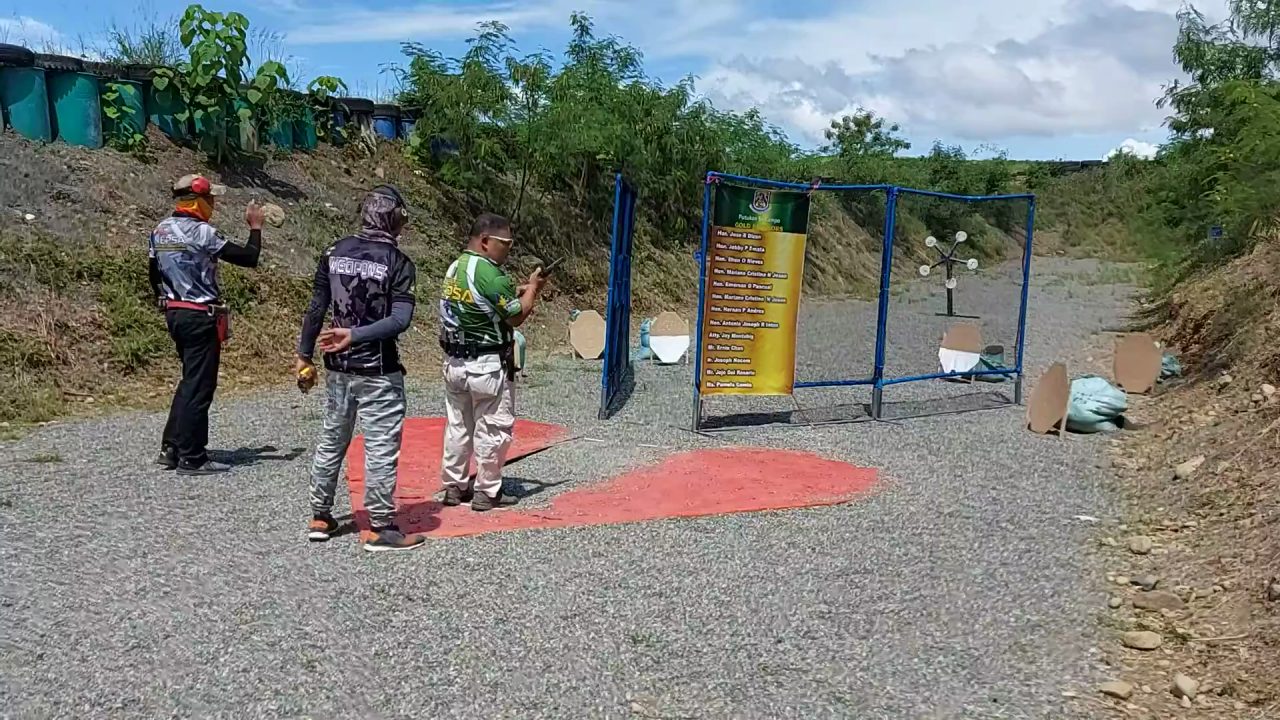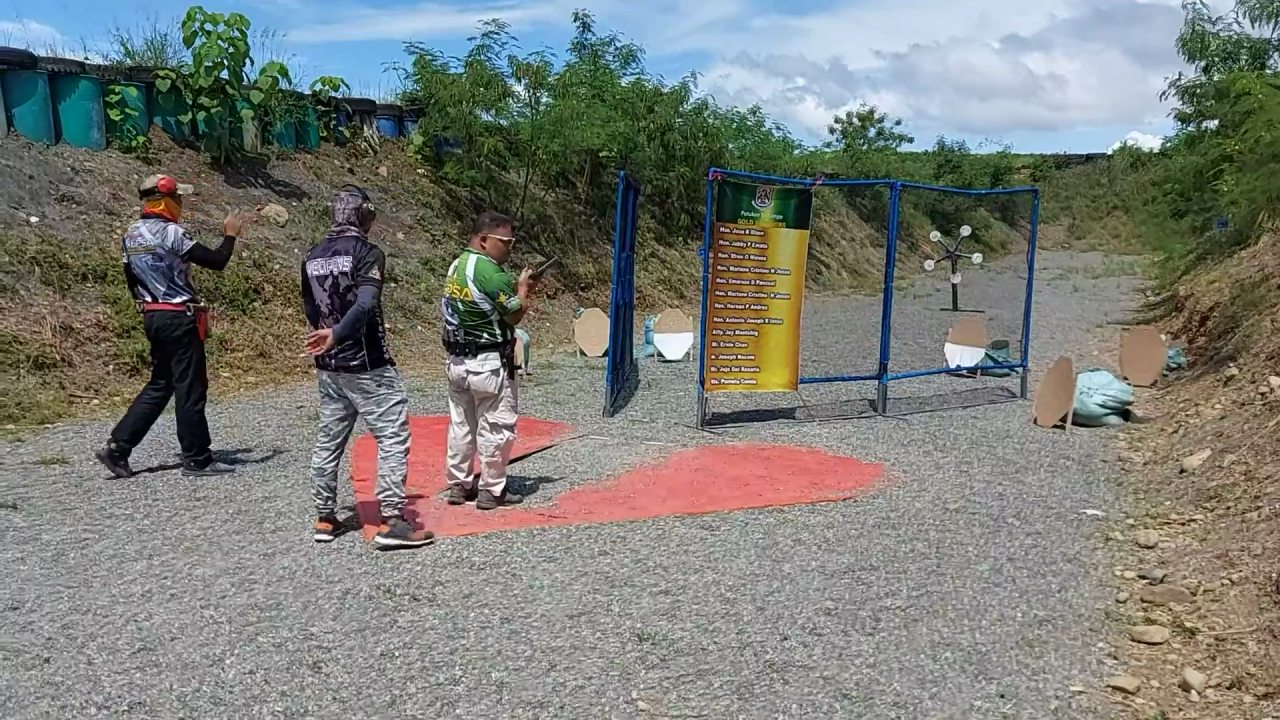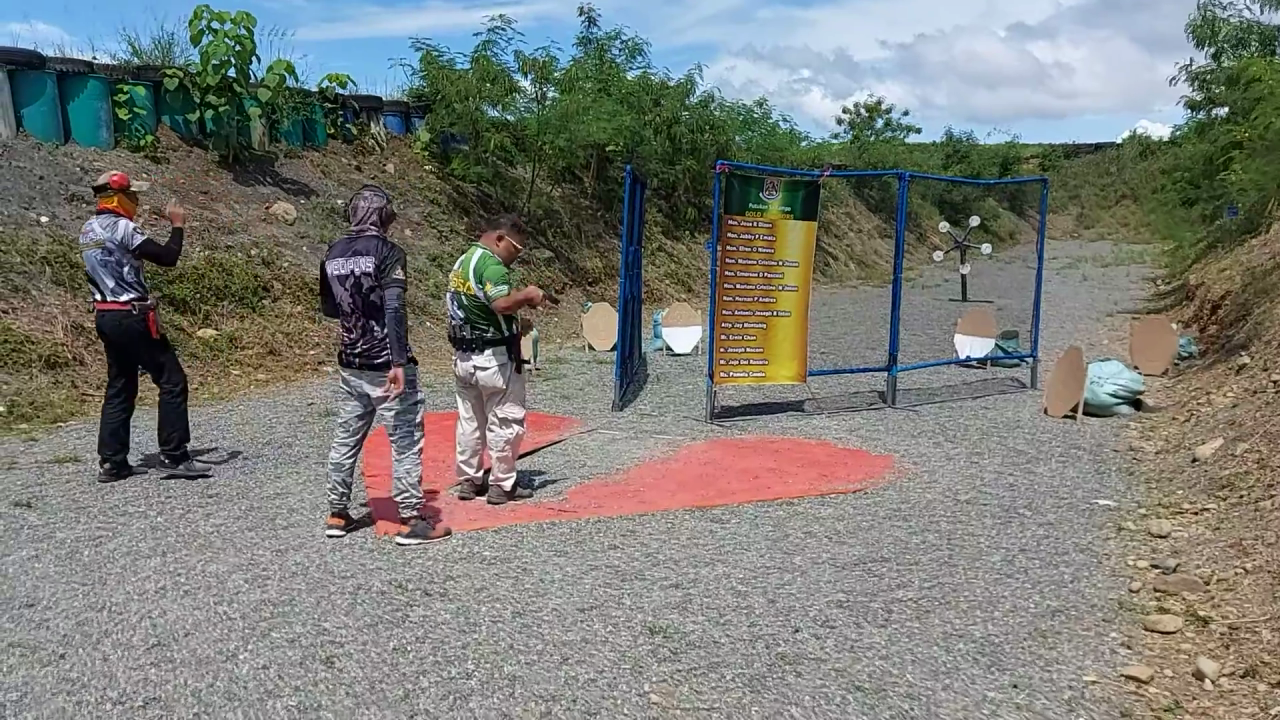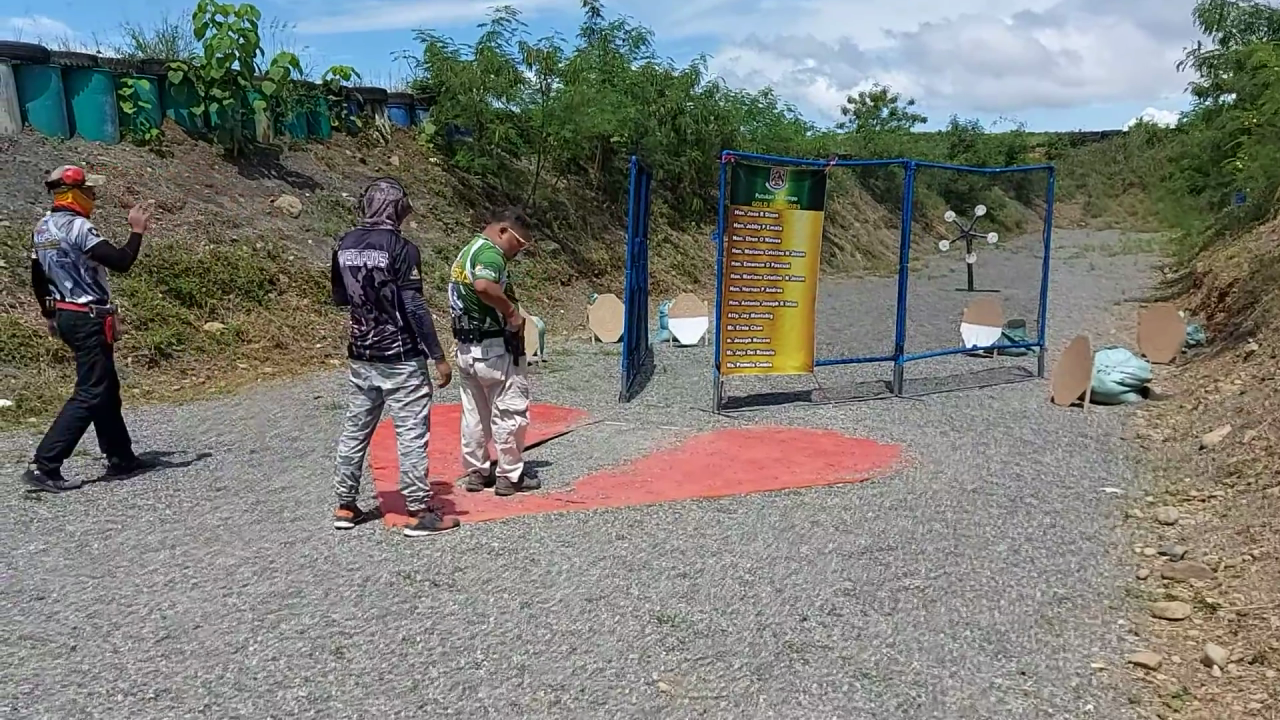
dt=0.4s
person 1, frame 1
left shoulder: (335, 252)
right shoulder: (398, 263)
left elbow: (316, 308)
right elbow: (400, 321)
left wrist: (305, 354)
right wrist: (354, 337)
left hip: (339, 367)
right hip: (378, 371)
left knee: (332, 440)
right knee: (382, 447)
left ankle: (320, 517)
right ankle: (381, 529)
person 1, frame 2
left shoulder: (312, 257)
right shoulder: (367, 253)
left elbow: (312, 313)
right elbow: (366, 304)
right wrist: (335, 335)
left hip: (330, 368)
right hip: (368, 366)
left knee: (328, 441)
right knee: (393, 438)
left ankle: (325, 519)
right ankle: (391, 522)
person 1, frame 3
left shoulder: (332, 255)
right shoulder: (388, 252)
left elbow: (329, 308)
right elbow: (394, 308)
right wrist: (399, 362)
left hip: (351, 363)
right hip: (384, 364)
left knee: (346, 437)
right knee: (406, 439)
left ankle: (337, 514)
right ankle: (411, 521)
person 1, frame 4
left shoulder: (344, 246)
right shoulder: (401, 248)
left elbow: (339, 297)
right elbow: (415, 308)
right wrist: (438, 356)
left hip: (361, 356)
right hip: (400, 357)
left knee: (355, 429)
right knee: (411, 433)
left ankle: (345, 506)
right ankle: (418, 513)
person 2, frame 1
left shoulder: (160, 230)
right shoulder: (202, 232)
left elbow: (154, 275)
right elbow: (249, 259)
right wrist: (256, 227)
left hip: (175, 313)
right hip: (200, 317)
left knee: (190, 383)
right knee: (199, 388)
left ankle: (171, 448)
right ankle: (192, 459)
person 2, frame 2
left shoulder: (131, 234)
right shoulder: (170, 233)
left elbow: (132, 280)
right elbow: (216, 261)
right wrist: (230, 234)
left hip: (153, 317)
right hip: (179, 318)
left knee: (159, 385)
right knee: (190, 390)
left ankle: (117, 447)
right ankle: (197, 460)
person 2, frame 3
left shoulder: (87, 230)
right shoulder: (121, 227)
right elbow: (167, 257)
right wrist: (177, 225)
left hip: (105, 316)
right hip: (131, 317)
left knee: (119, 389)
right knee: (172, 381)
left ankle: (112, 462)
right ankle: (174, 457)
person 2, frame 4
left shoulder: (42, 228)
right shoulder: (78, 227)
left elbow: (38, 276)
right elbow: (121, 262)
left wrist: (50, 314)
right wrist: (138, 231)
left hip: (64, 316)
right hip: (88, 318)
left knee: (103, 388)
right knee: (91, 394)
left ankle: (121, 458)
right ankle: (43, 466)
person 3, frame 1
left shoulder: (455, 268)
right shoulder: (490, 274)
right elbow: (516, 317)
left wrist: (514, 293)
right wrist: (532, 289)
left hip: (455, 361)
right hip: (487, 364)
left knee: (457, 427)
right knee: (493, 429)
left ankle: (454, 487)
right ankle: (487, 492)
person 3, frame 2
left shoulder: (457, 266)
right shoulder: (490, 272)
right elbow: (514, 315)
left wrist: (514, 288)
right wrist: (523, 288)
left hip: (458, 359)
right hip: (488, 362)
left knee: (461, 425)
right knee: (496, 427)
left ankle: (459, 485)
right ankle: (492, 491)
person 3, frame 3
left shoulder: (462, 261)
right shoulder: (491, 264)
right elbow: (501, 304)
left wrist: (519, 297)
right wrist: (527, 294)
left hip: (464, 355)
right hip: (495, 357)
left knee: (470, 421)
right knee: (506, 422)
left ankle: (469, 480)
right ankle: (502, 485)
person 3, frame 4
left shoulder: (468, 251)
right shoulder: (489, 252)
right elbow: (483, 287)
left wrist: (504, 310)
right wrist: (512, 311)
left hip: (467, 347)
right hip: (495, 348)
left knee: (474, 413)
right knee: (510, 413)
left ankle: (476, 472)
right ankle: (509, 477)
